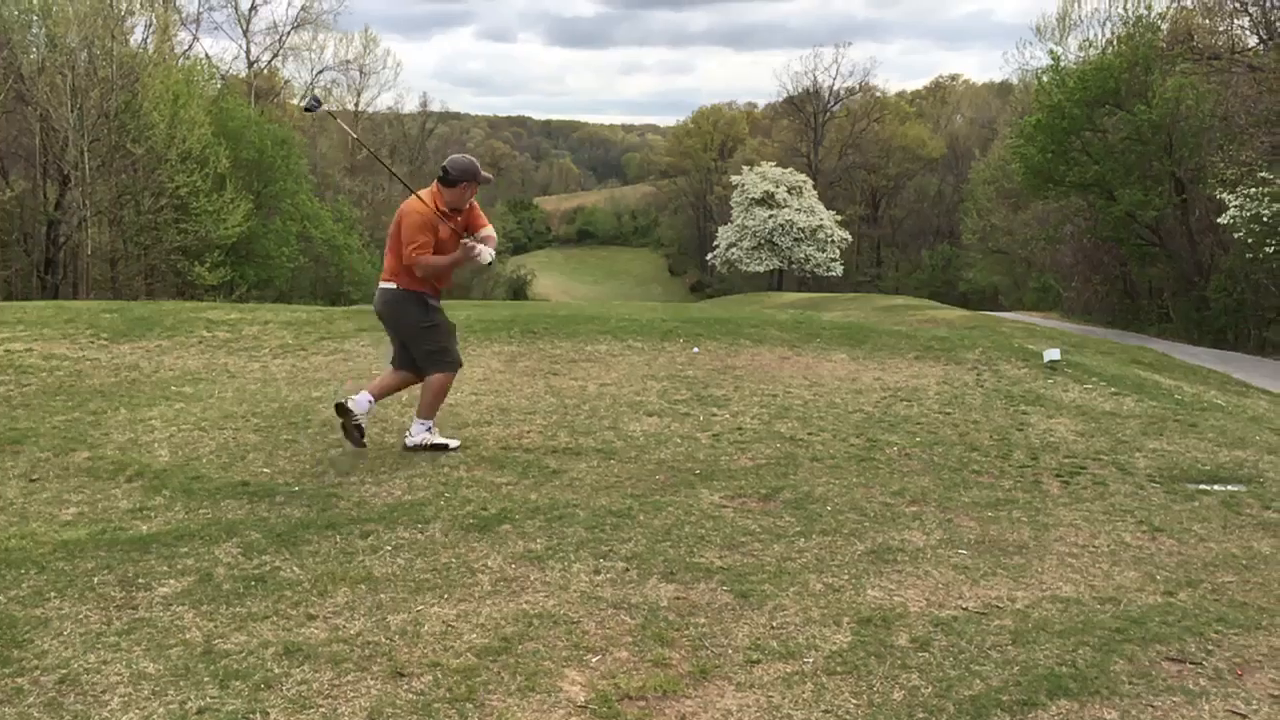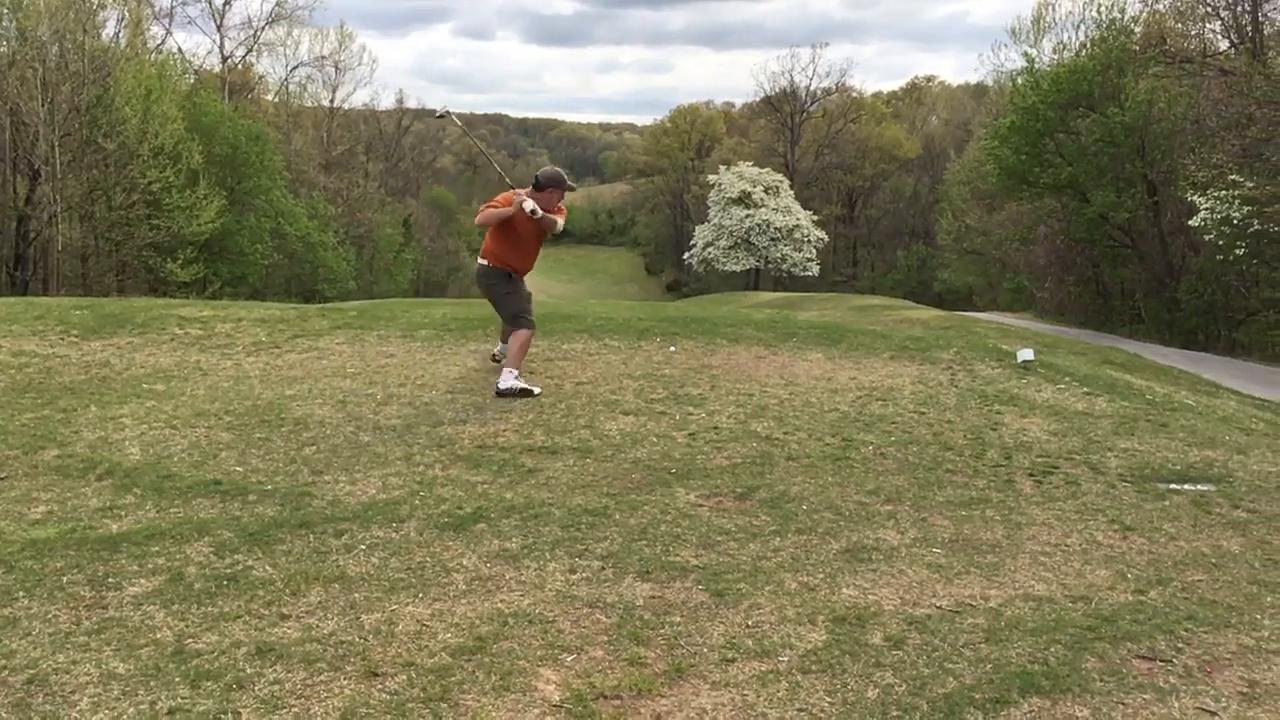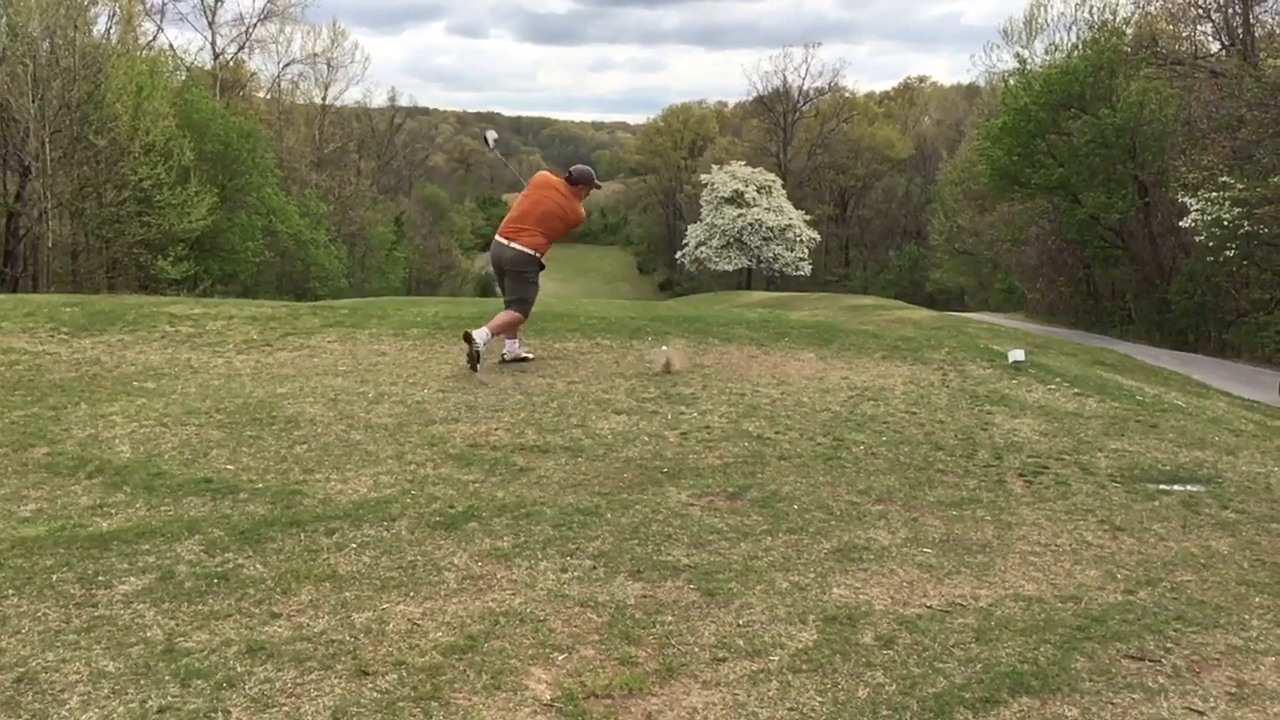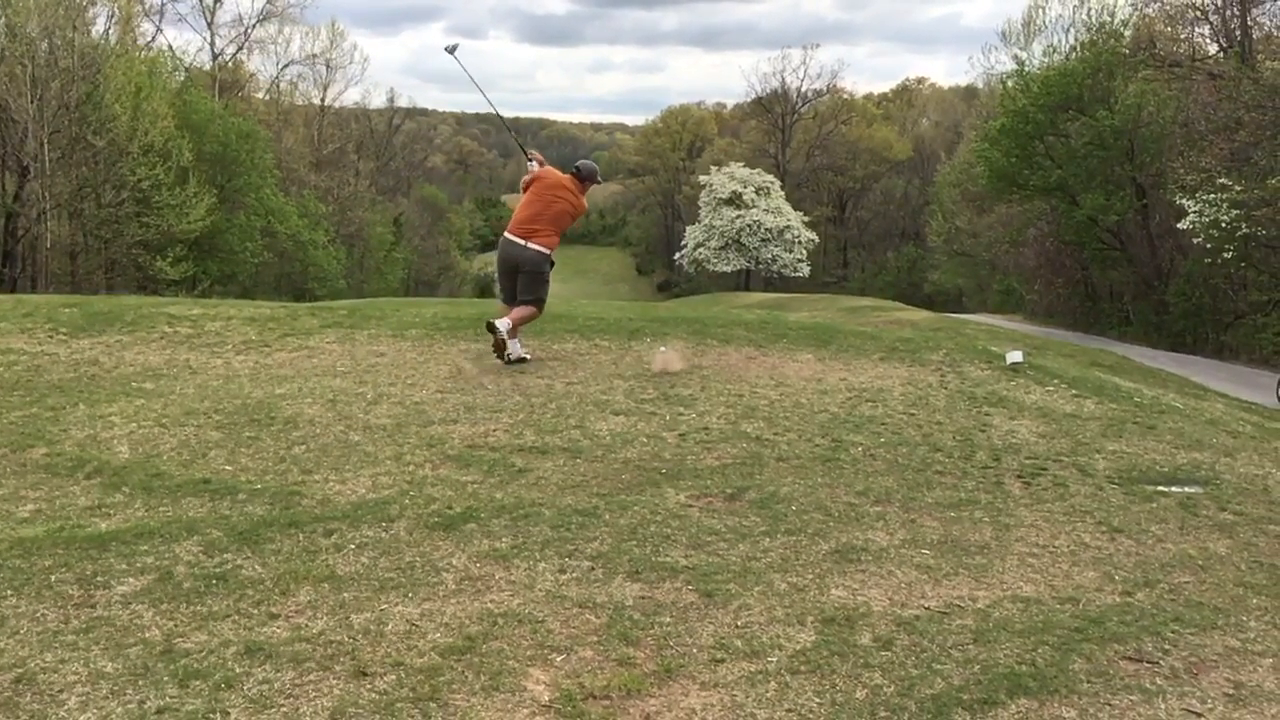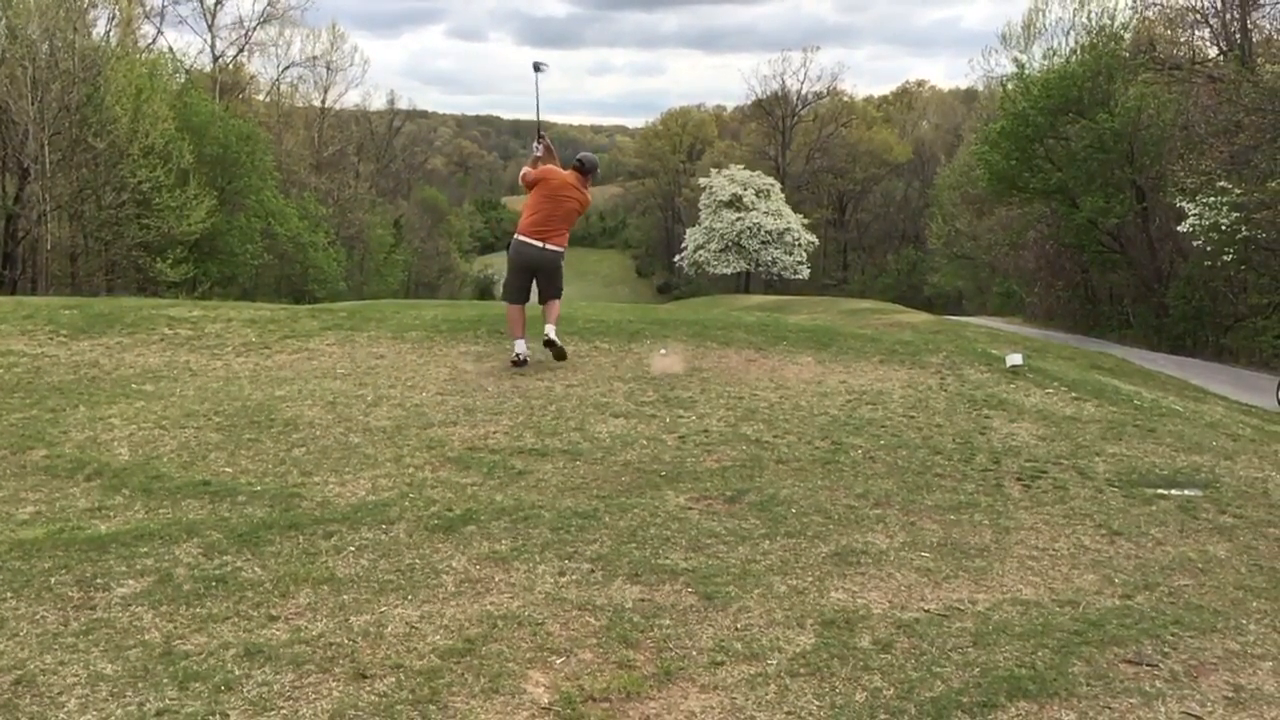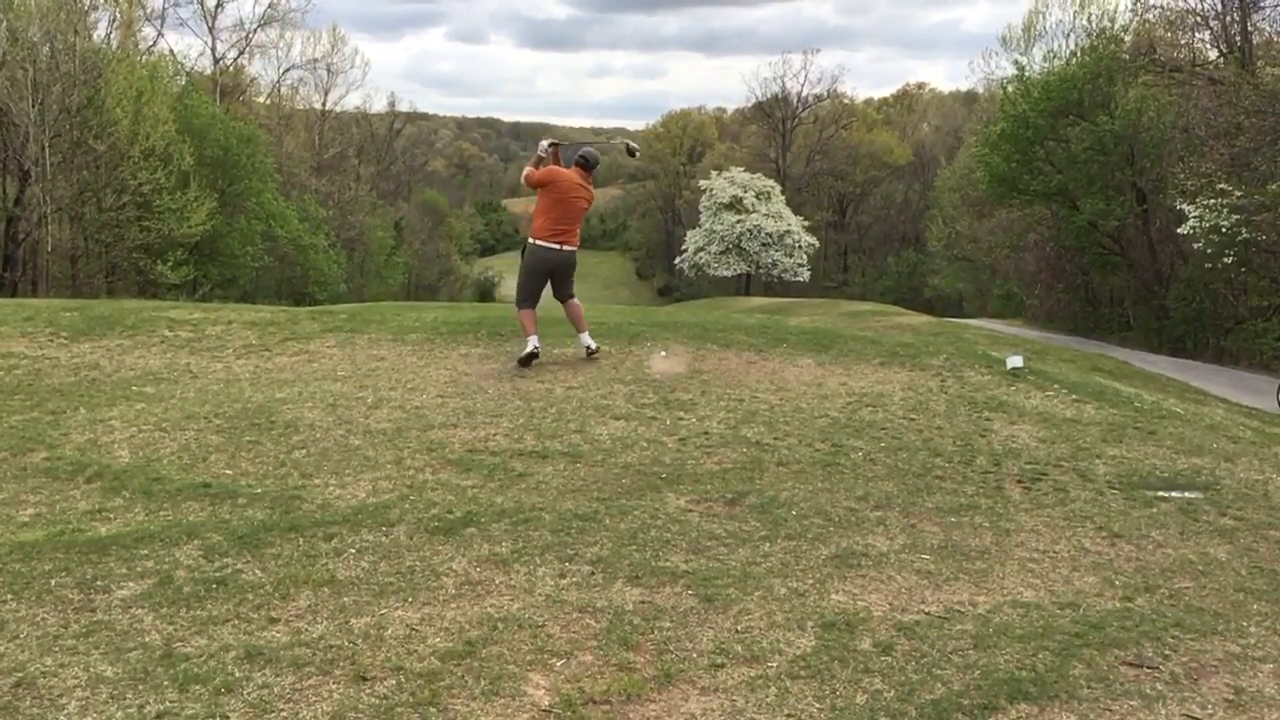
dt=0.7s
person 1, frame 1
left shoulder: (464, 205)
right shoulder: (420, 211)
left elbow: (487, 234)
right elbow: (421, 266)
left wrist: (483, 244)
right wrist: (459, 258)
left hip: (394, 297)
right hip: (408, 298)
left knee: (412, 367)
right knee: (445, 364)
left ankle: (357, 405)
right ankle: (421, 432)
person 1, frame 2
left shoulder: (556, 208)
right shoulder: (510, 200)
left elbow: (556, 224)
right elbow: (481, 220)
left wrist: (538, 214)
right wrist: (512, 210)
left hip: (509, 273)
right hip: (494, 272)
left knee: (521, 310)
right knee: (523, 324)
left ankle: (504, 351)
right ankle: (509, 380)
person 1, frame 3
left shoulder: (542, 178)
right shoulder: (577, 213)
left hip: (498, 246)
right hip: (523, 257)
left knee: (514, 301)
right knee: (518, 310)
left ankle: (512, 348)
right ankle: (480, 336)
person 1, frame 4
left shoulder: (548, 175)
right shoulder: (580, 205)
left elbow: (524, 185)
left hip: (509, 243)
right hip: (536, 254)
left knee: (510, 300)
right knee: (532, 306)
left ankle: (513, 349)
right ankle: (503, 324)
person 1, frame 5
left shoulder: (549, 173)
right shoulder: (584, 198)
left elbow: (524, 177)
left wrist: (536, 154)
right wrist: (549, 150)
left hip: (523, 246)
right hip: (552, 253)
left knee: (515, 299)
right knee: (552, 297)
left ankle: (519, 349)
right ankle: (550, 331)
person 1, frame 6
left shoulder: (555, 174)
right shoulder: (588, 192)
left elbow: (526, 177)
left wrist: (540, 154)
right wrist: (555, 156)
left hip: (539, 249)
right hip: (567, 253)
left knee: (525, 301)
right knee: (567, 296)
left ankle: (532, 344)
right ankle: (587, 342)
